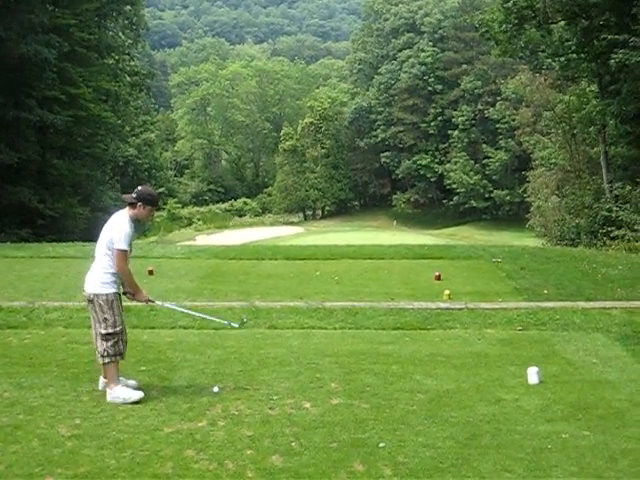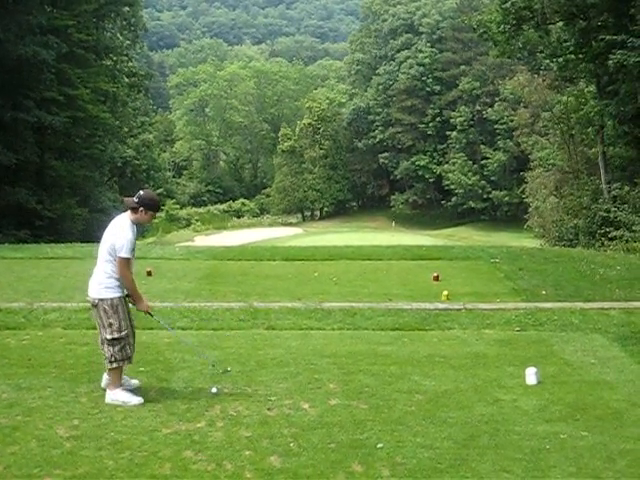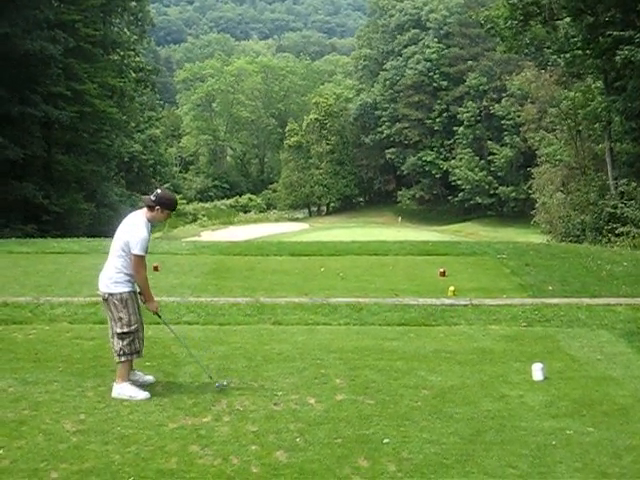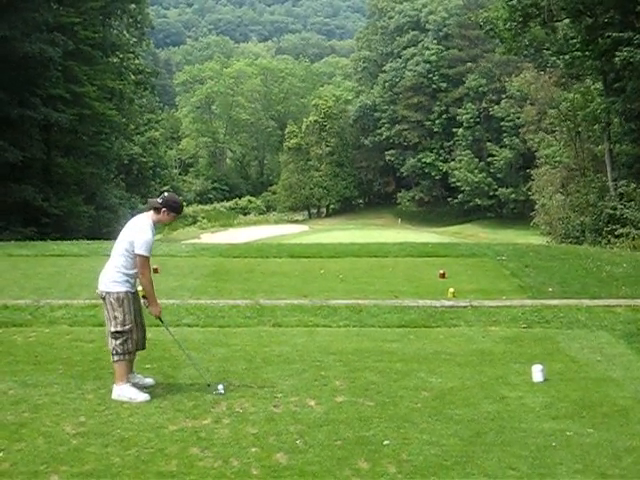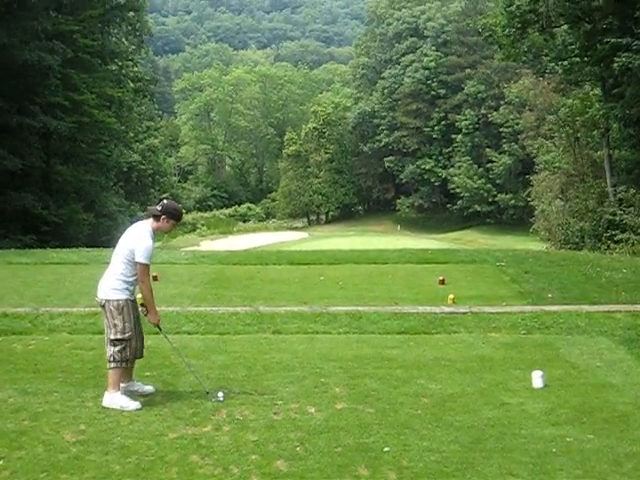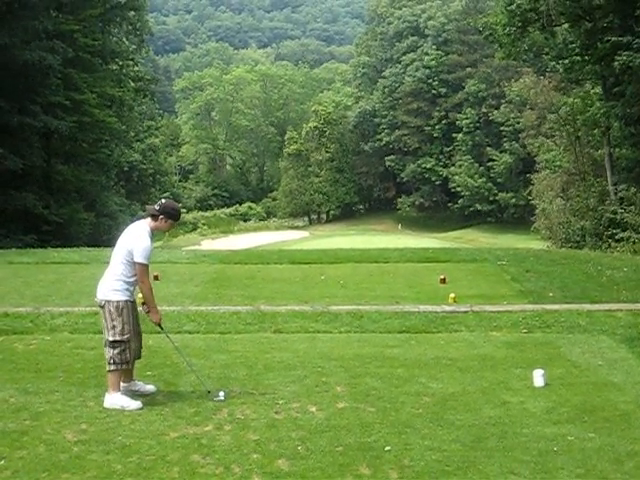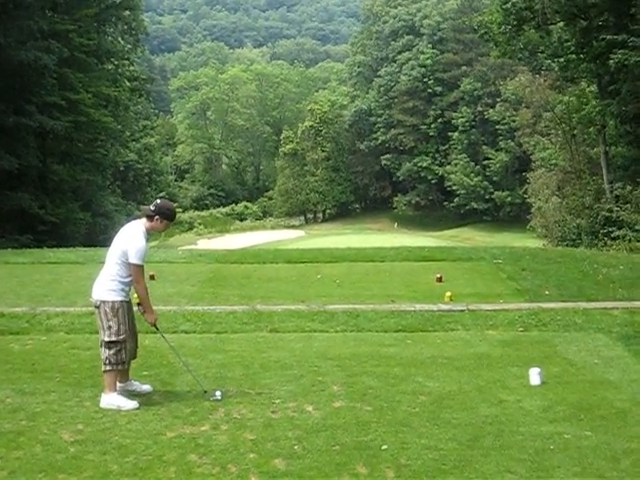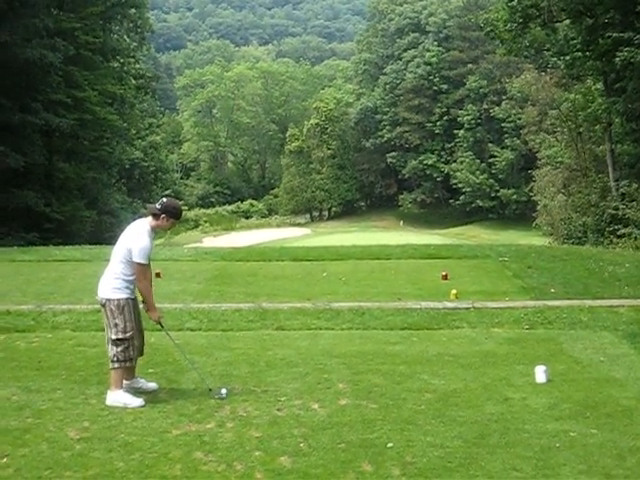
dt=0.3s
person 1, frame 1
left shoulder: (122, 219)
right shoulder: (123, 227)
right elbow: (121, 267)
left wrist: (127, 288)
right wrist: (138, 291)
left hip: (105, 286)
right hip: (102, 288)
left knee: (111, 334)
right knee: (111, 335)
left ankle: (108, 377)
right ankle: (114, 388)
person 1, frame 2
left shoulder: (124, 220)
right shoulder: (125, 234)
right elbow: (125, 274)
left wrist: (131, 293)
right wrist: (139, 300)
left hip: (110, 289)
right hip: (107, 292)
left knee: (124, 335)
right knee: (117, 338)
left ankle: (112, 376)
right ankle: (114, 390)
person 1, frame 3
left shoulder: (138, 217)
right shoulder: (140, 232)
right elbow: (139, 271)
left wrist: (142, 292)
right wrist: (149, 299)
left hip: (121, 284)
right hip: (117, 287)
left knee: (133, 330)
right knee: (127, 333)
left ankle: (128, 372)
right ankle: (121, 384)
person 1, frame 4
left shoulder: (143, 220)
right shoulder: (145, 232)
right elbow: (144, 272)
left wrist: (149, 296)
right wrist: (153, 303)
left hip: (124, 285)
right hip: (115, 287)
left knee: (135, 330)
right knee: (123, 334)
left ankle: (129, 375)
right ankle: (121, 386)
person 1, frame 5
left shoulder: (141, 227)
right shoulder: (145, 240)
right elbow: (143, 280)
left wrist: (148, 305)
right wrist: (152, 311)
left hip: (122, 292)
right hip: (115, 294)
left knee: (133, 339)
right knee: (120, 342)
left ankle: (127, 382)
right ankle: (112, 393)
person 1, frame 6
left shoulder: (139, 226)
right shoulder: (143, 240)
right elbow: (143, 280)
left wrist: (147, 302)
right wrist: (154, 310)
left hip: (122, 293)
right hip: (115, 295)
left knee: (131, 340)
right knee: (119, 342)
left ankle: (128, 382)
right ankle: (113, 394)
person 1, frame 7
left shoulder: (135, 226)
right shoulder: (138, 241)
right elbow: (138, 281)
left wrist: (143, 302)
right wrist: (149, 310)
left hip: (117, 293)
right hip: (110, 295)
left knee: (127, 340)
right knee: (115, 342)
left ankle: (124, 382)
right ankle: (109, 395)
person 1, frame 8
left shoulder: (143, 227)
right shoulder: (141, 239)
left elbow: (146, 270)
right elbow: (140, 278)
left wrist: (150, 301)
right wrist: (152, 308)
left hip: (124, 291)
right hip: (116, 292)
left knee: (134, 337)
right knee: (123, 339)
left ankle: (130, 379)
right ankle: (115, 392)
